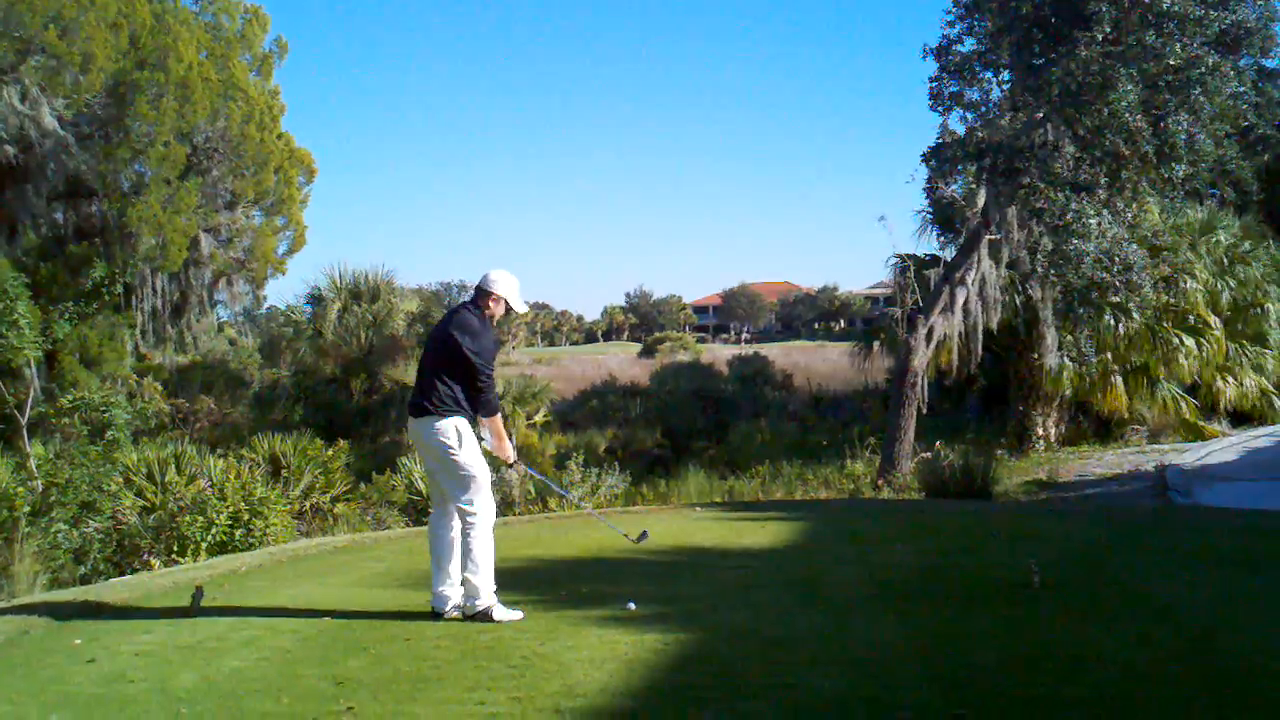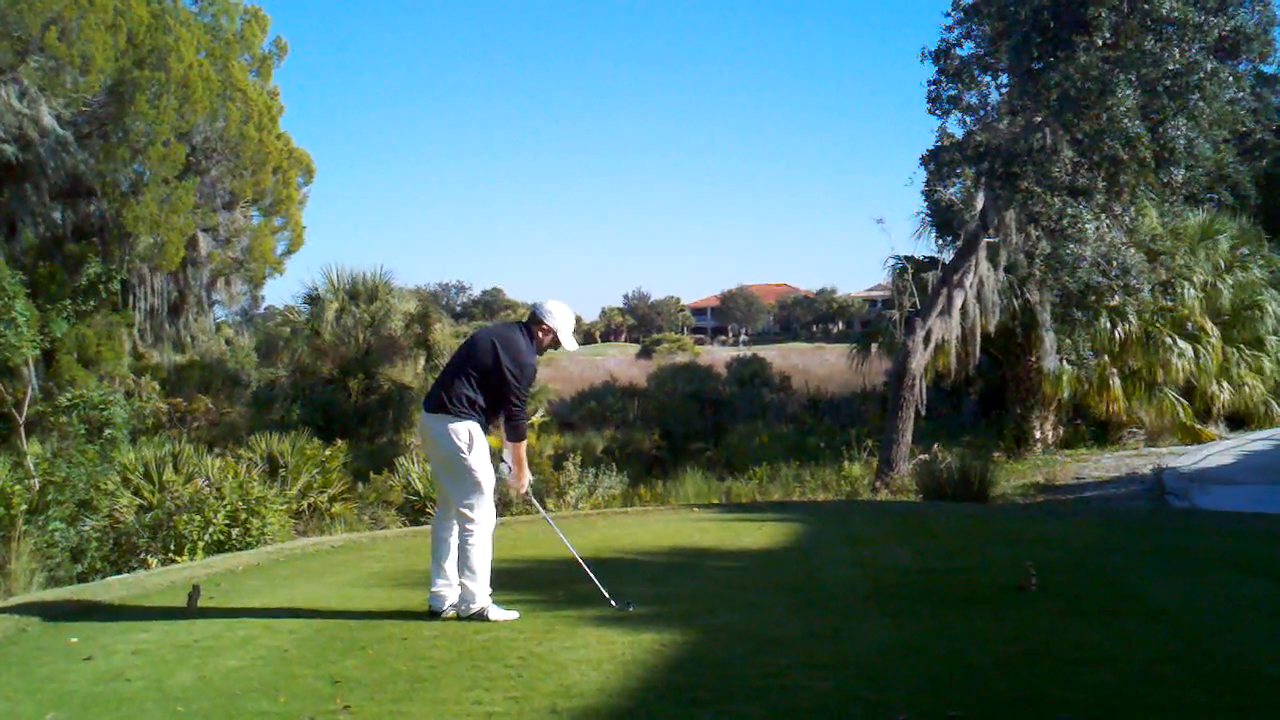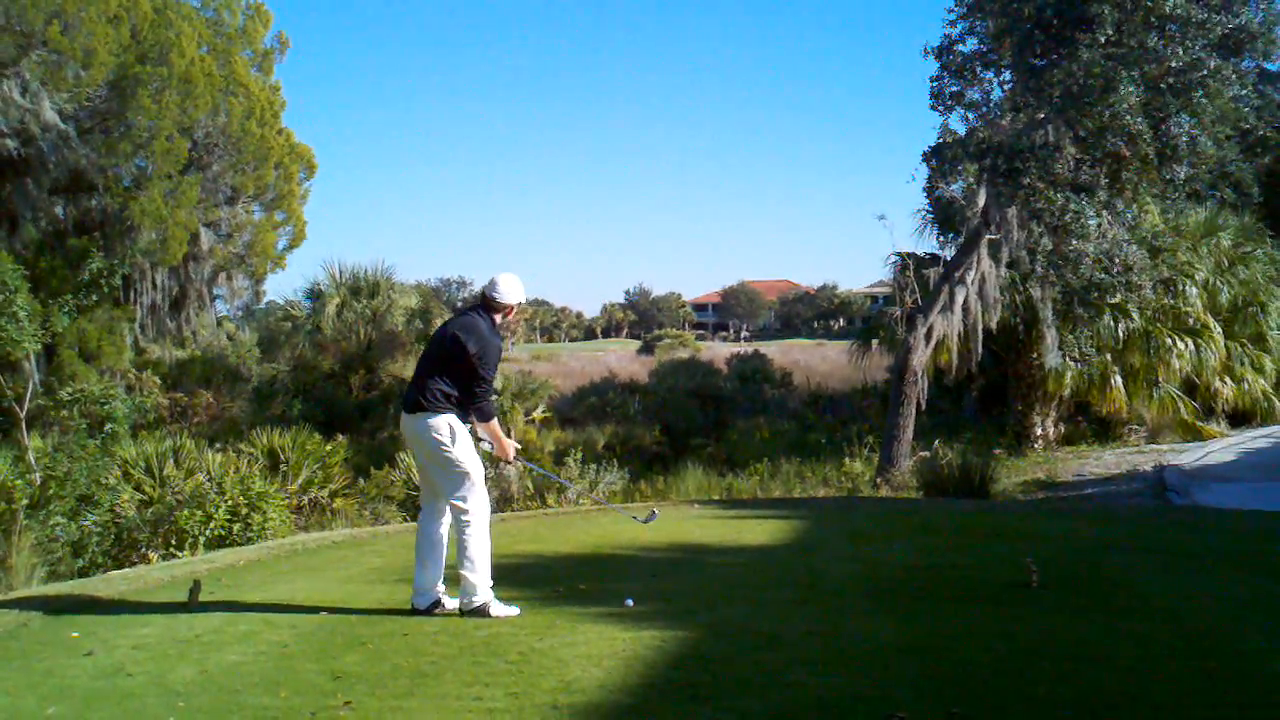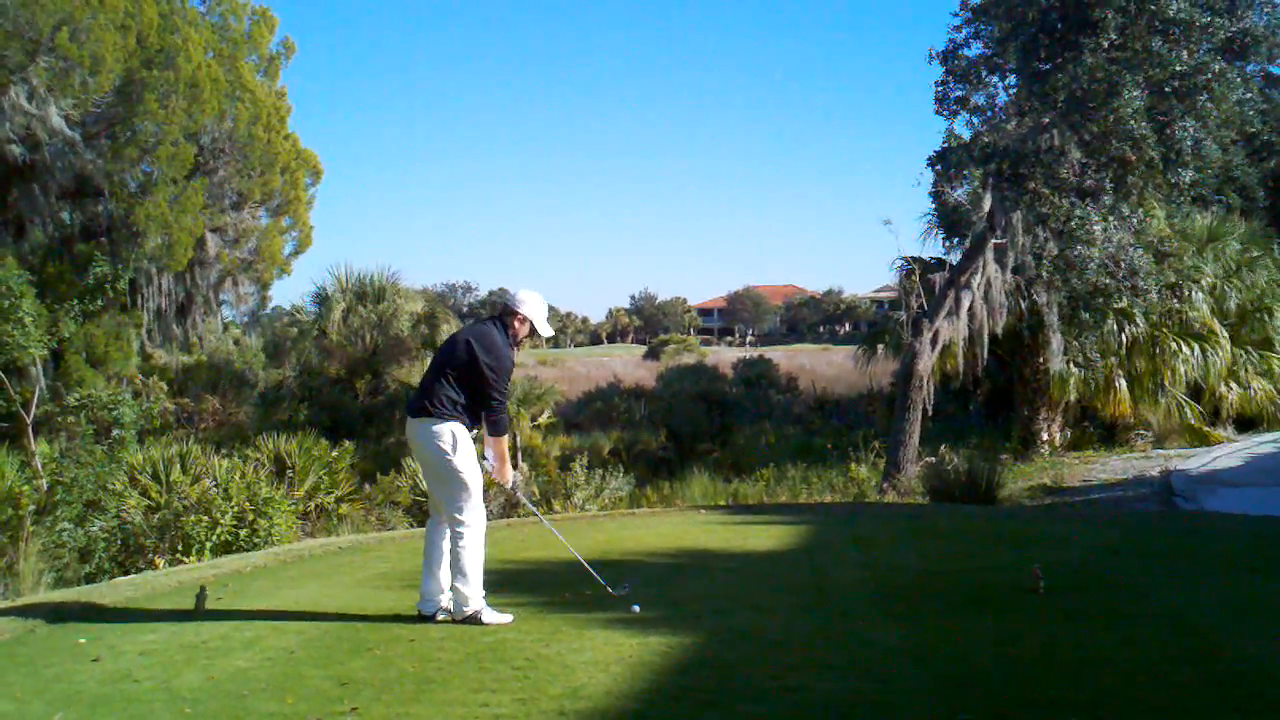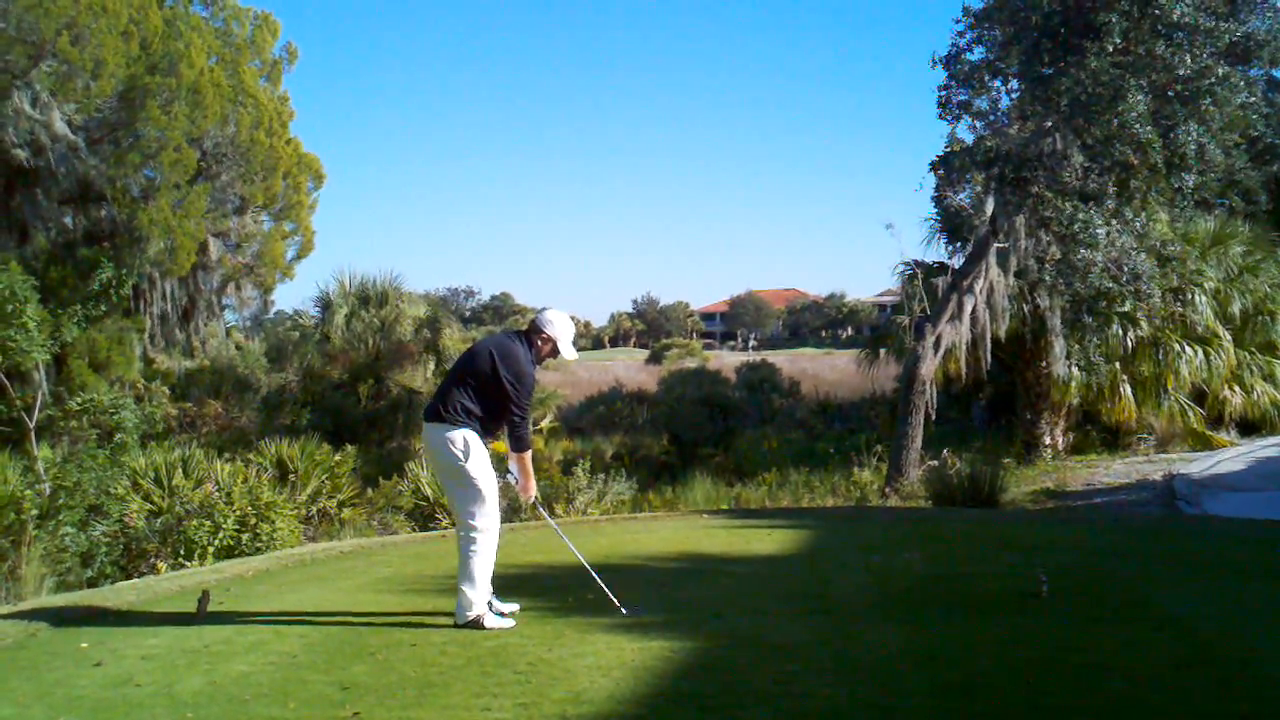
dt=1s
person 1, frame 1
left shoulder: (455, 319)
right shoulder: (477, 331)
right elbow: (484, 393)
left wrist: (489, 434)
right wrist: (501, 440)
left hip: (424, 422)
right hip: (447, 424)
left knee: (445, 511)
right knee: (479, 511)
left ankle: (446, 599)
right ankle: (480, 601)
person 1, frame 2
left shoulder: (501, 333)
right shoulder: (522, 356)
right elbow: (515, 417)
left wrist: (509, 455)
right wrist: (521, 469)
left hip: (434, 420)
right hip: (457, 426)
left knee: (449, 512)
right knee: (477, 516)
left ankle: (443, 598)
right ankle: (475, 603)
person 1, frame 3
left shoulder: (461, 322)
right shoulder: (486, 338)
right elbow: (481, 400)
left wrist: (489, 435)
right wrist: (501, 442)
left hip: (416, 418)
right hip: (439, 421)
left knee: (435, 508)
right knee: (473, 508)
left ankle: (427, 596)
right ankle: (478, 597)
person 1, frame 4
left shoulder: (479, 333)
right shoulder: (497, 349)
right elbow: (496, 410)
left wrist: (490, 447)
right wrist: (503, 462)
left hip: (422, 425)
right hip: (443, 429)
left knee: (443, 516)
right knee: (468, 518)
left ankle: (433, 602)
right ankle: (469, 606)
person 1, frame 5
left shoulder: (505, 344)
right shoulder: (518, 363)
left elbow: (507, 416)
right elbow: (518, 426)
left wrist: (515, 463)
right wrist: (527, 478)
left hip: (443, 430)
right hip: (457, 434)
left knee: (471, 520)
right knee: (484, 521)
left ankle: (480, 599)
right ankle: (472, 611)
